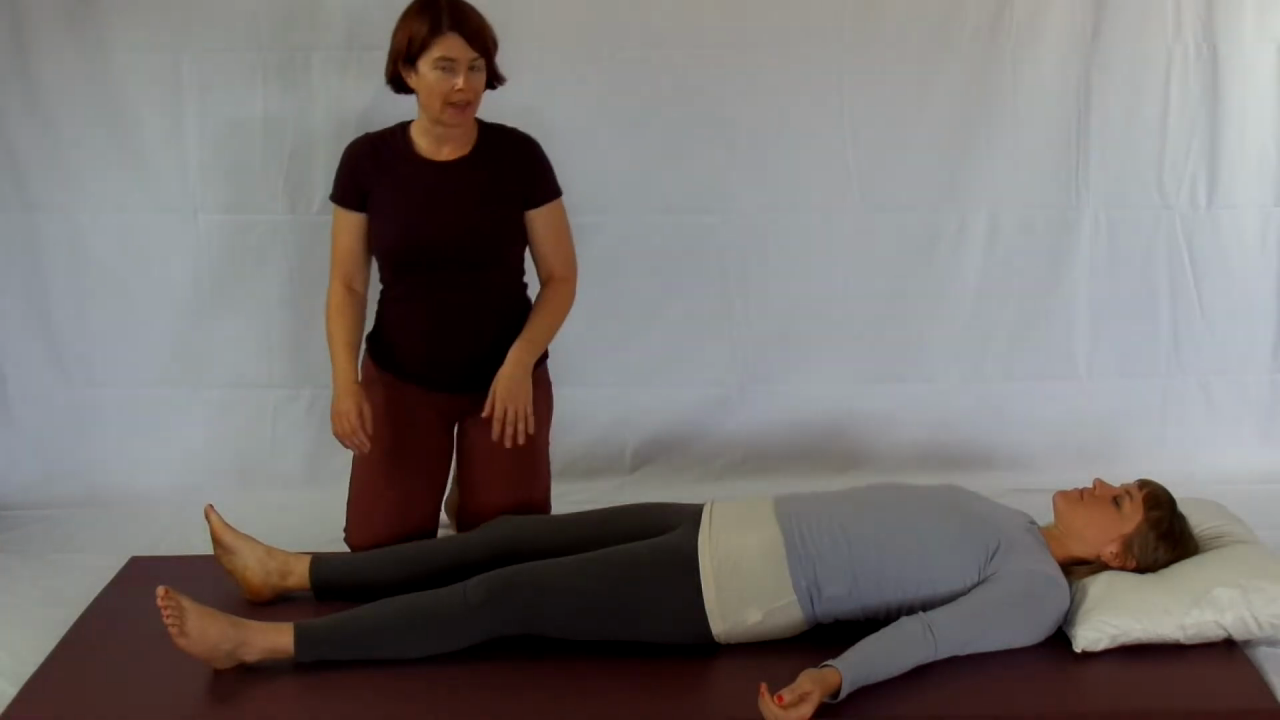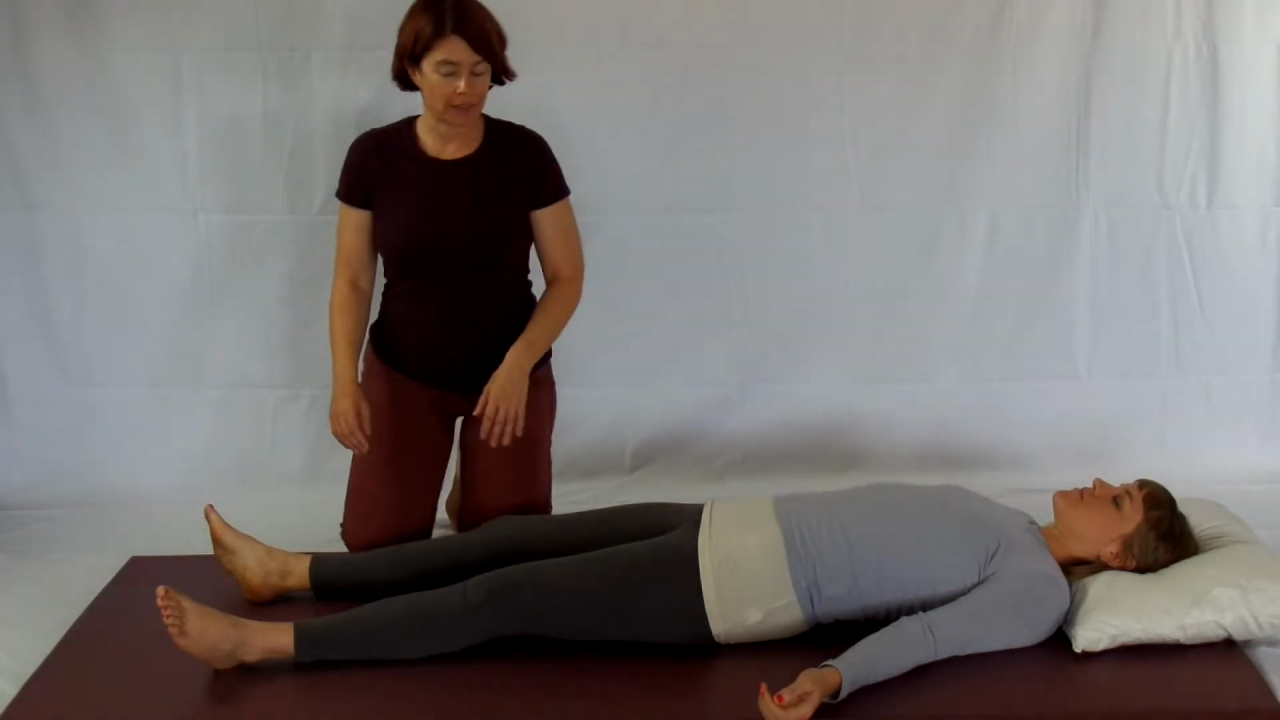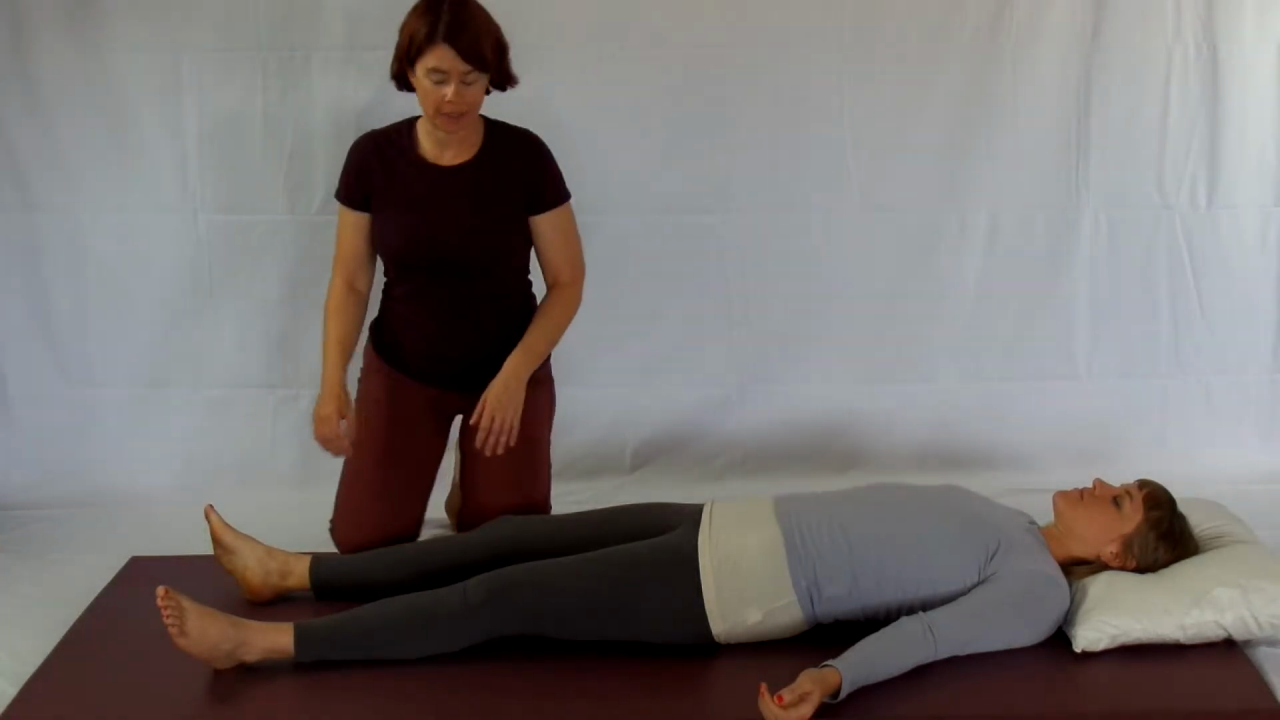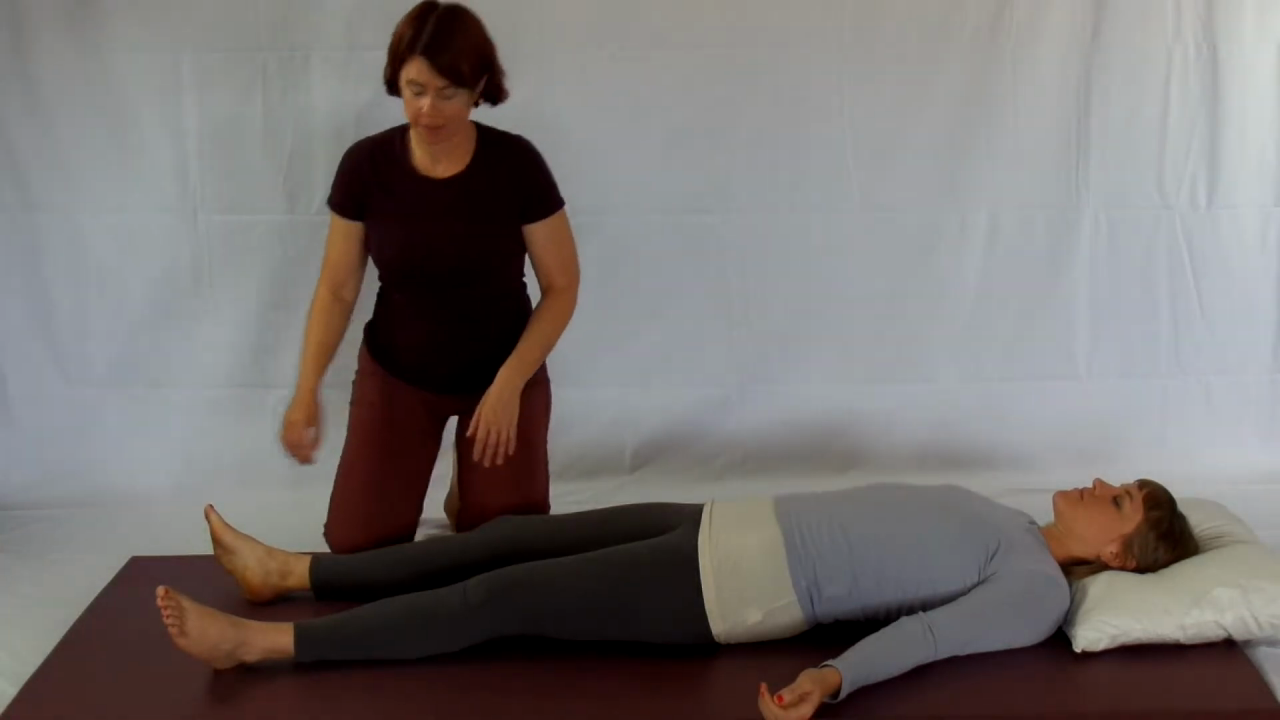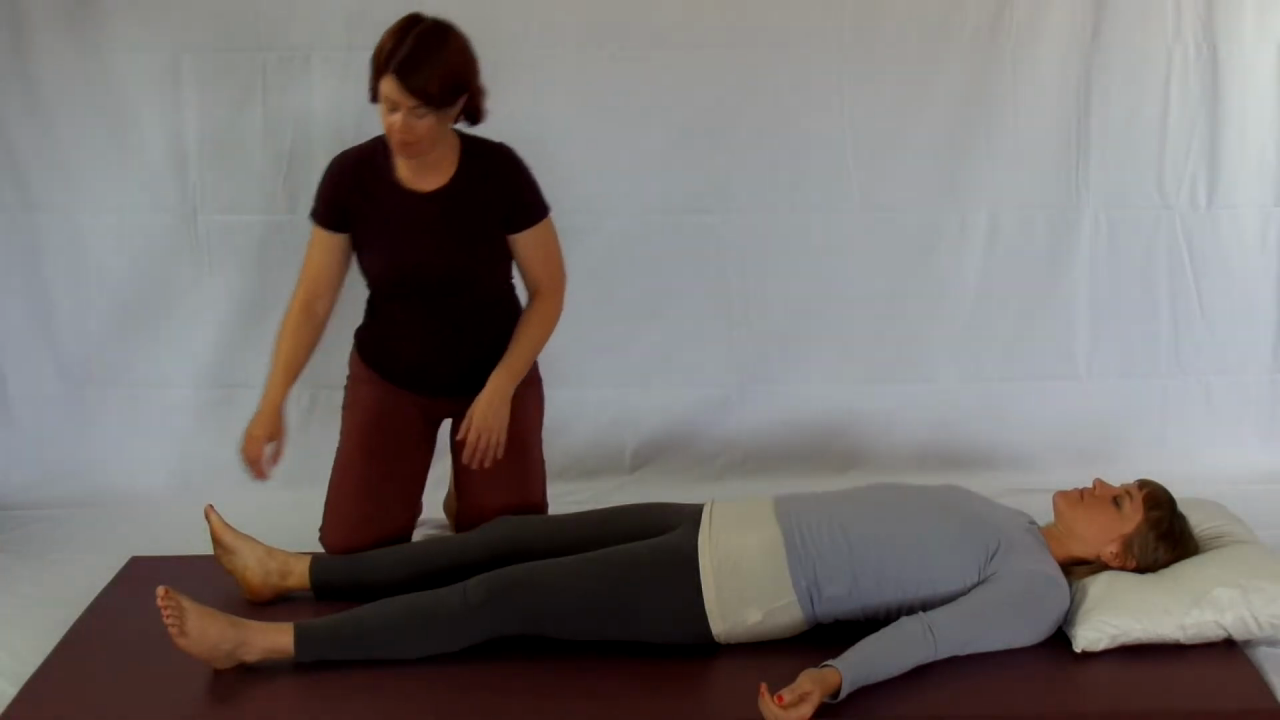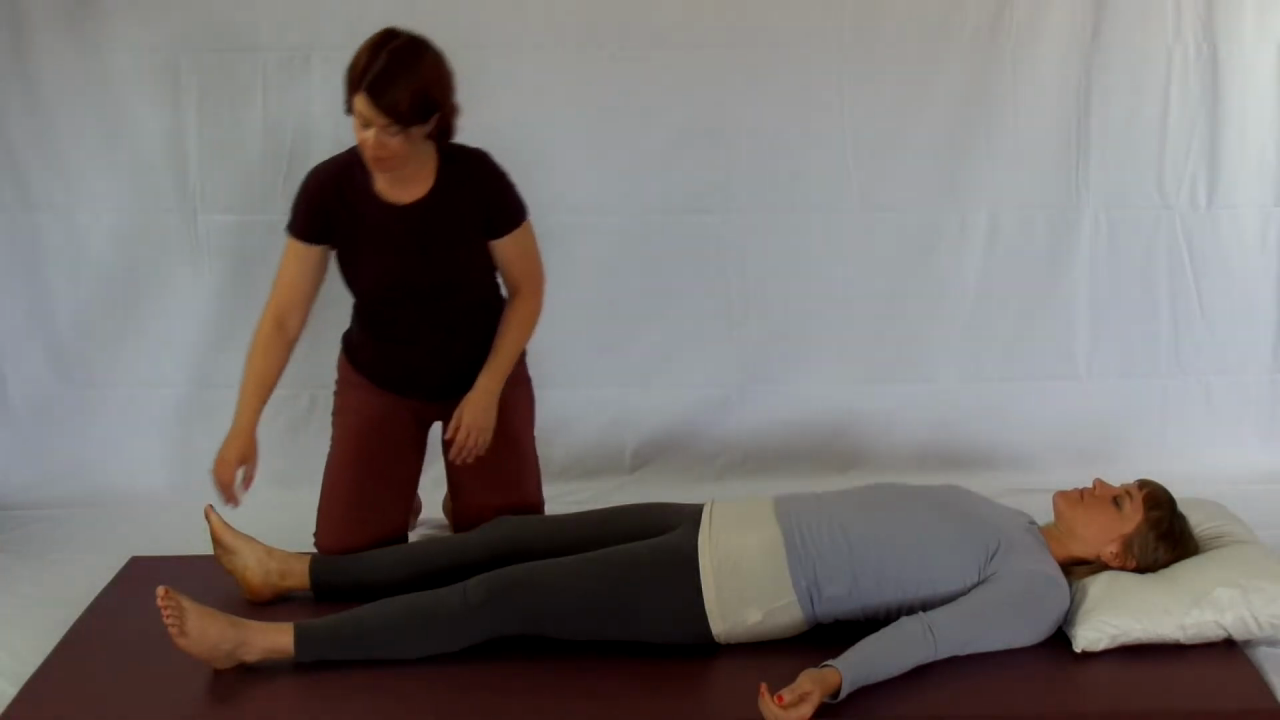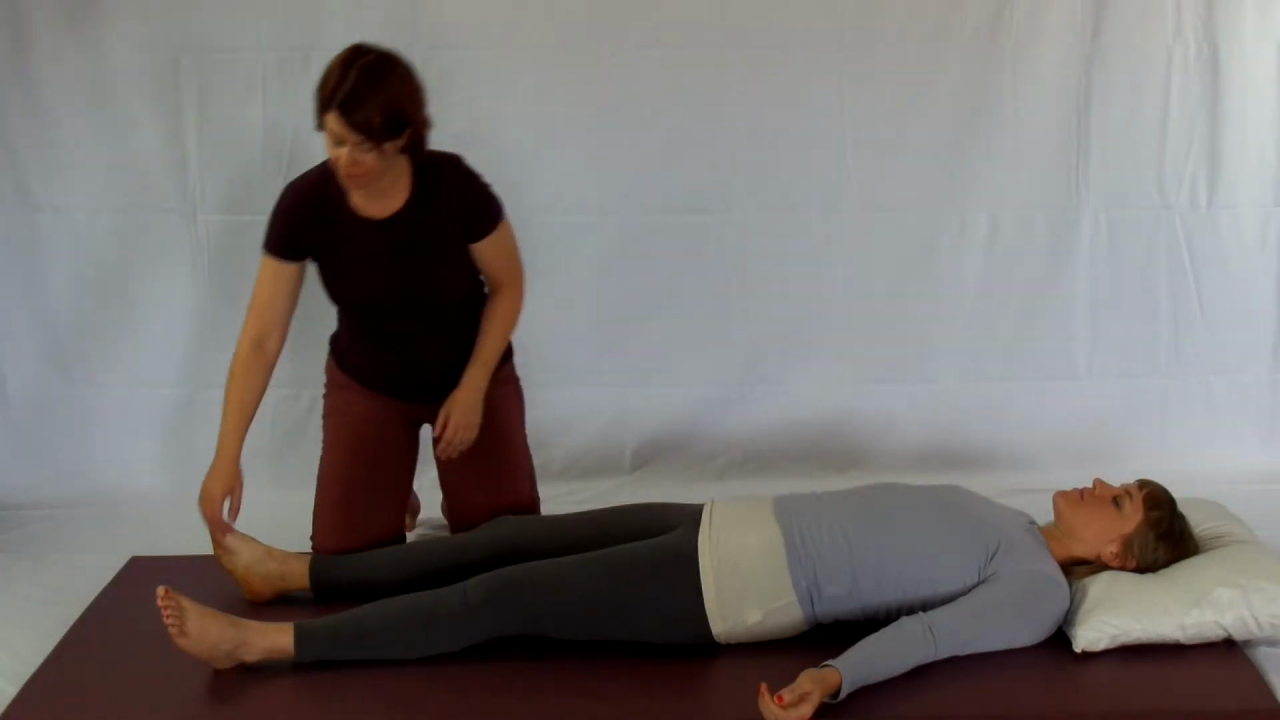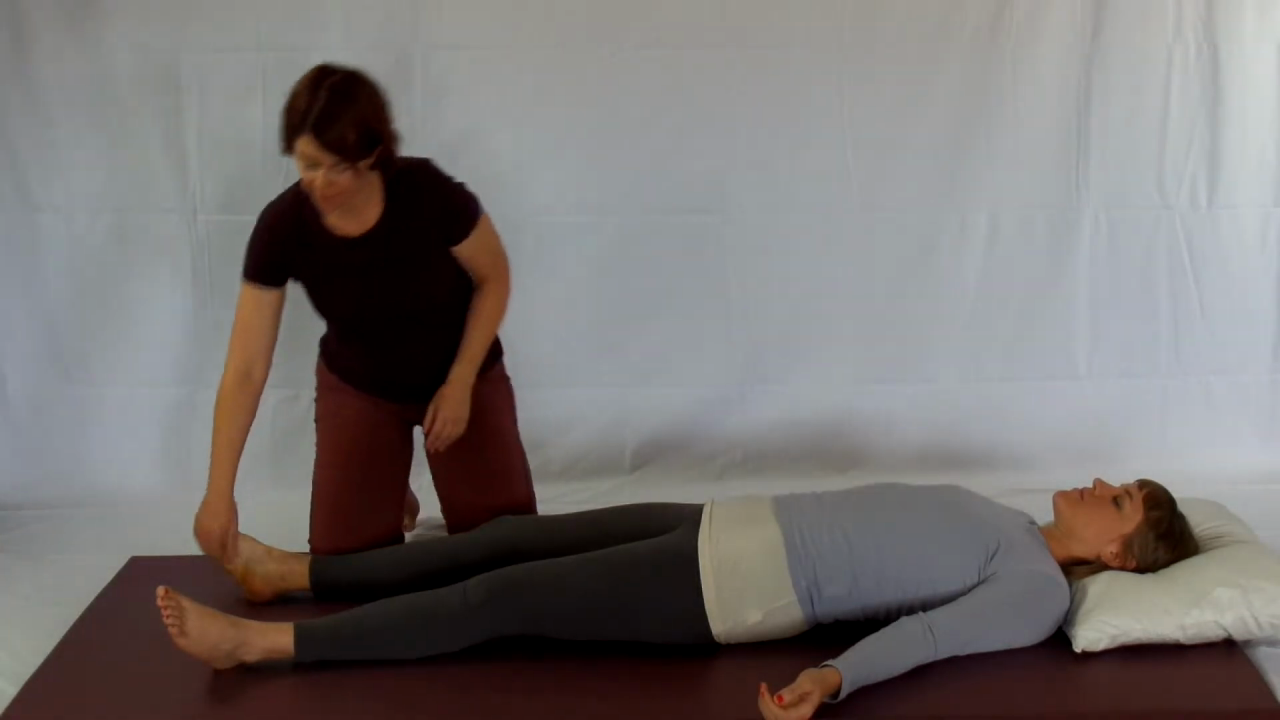
dt=0.1s
person 1, frame 1
left shoulder: (1038, 592)
right shoulder: (1013, 529)
left elbow: (929, 632)
left hip: (740, 591)
right hip: (732, 527)
left knee: (503, 600)
right knee: (511, 539)
right ankle: (287, 571)
person 1, frame 2
left shoulder: (1038, 594)
right shoulder: (1010, 528)
left elbow: (928, 631)
left hip: (738, 589)
right hip: (732, 527)
left knee: (501, 600)
right knee: (508, 538)
right ankle: (286, 569)
person 1, frame 3
left shoulder: (1037, 593)
right shoulder: (1010, 529)
left elbow: (928, 631)
left hip: (740, 590)
right hip: (732, 526)
left knee: (501, 599)
right knee: (508, 539)
right ankle: (287, 569)
person 1, frame 4
left shoulder: (1038, 592)
right shoulder: (1009, 530)
left elbow: (927, 630)
left hip: (735, 588)
right hip: (731, 527)
left knee: (501, 600)
right knee: (508, 538)
right ankle: (286, 570)
person 1, frame 5
left shoulder: (1038, 592)
right shoulder: (1009, 530)
left elbow: (928, 630)
left hip: (737, 590)
right hip: (733, 526)
left knee: (502, 599)
right knee: (508, 538)
right ankle: (286, 569)
person 1, frame 6
left shoulder: (1039, 594)
right shoulder: (1013, 528)
left elbow: (929, 633)
left hip: (738, 591)
right hip: (732, 529)
left knee: (502, 601)
right knee: (509, 538)
right ankle: (290, 571)
person 1, frame 7
left shoulder: (1038, 594)
right shoulder: (1011, 529)
left elbow: (928, 633)
left hip: (737, 591)
right hip: (732, 528)
left knee: (501, 601)
right knee: (509, 539)
right ankle: (288, 570)
person 1, frame 8
left shoulder: (1038, 594)
right shoulder: (1011, 529)
left elbow: (927, 633)
left hip: (737, 591)
right hip: (730, 530)
left knee: (502, 602)
right knee: (508, 539)
right ankle: (287, 569)
person 2, frame 1
left shoulder: (518, 156)
right shoulder: (368, 160)
left elbow: (560, 278)
right elbow: (347, 283)
left wrist: (520, 362)
right wrist: (345, 380)
left hip: (500, 377)
right hip: (399, 379)
right knee: (379, 542)
left ankle: (472, 482)
right ankle: (422, 477)
person 2, frame 2
left shoulder: (524, 155)
right shoulder: (372, 157)
left elbow: (567, 278)
right elbow: (352, 280)
left wrist: (516, 366)
right wrist: (345, 379)
left hip: (504, 370)
right hip: (402, 372)
right knee: (374, 538)
left ankle: (471, 487)
right ankle: (422, 473)
person 2, frame 3
left shoulder: (524, 158)
right shoulder: (373, 157)
left elbow: (567, 283)
right elbow: (349, 282)
left wrist: (514, 375)
right wrist: (332, 382)
left hip: (503, 373)
right hip: (401, 371)
right knee: (364, 539)
left ankle: (470, 485)
right ankle: (414, 472)
person 2, frame 4
left shoulder: (515, 165)
right shoulder: (365, 165)
left elbow: (562, 288)
right elbow: (337, 287)
left wrist: (508, 385)
right wrist: (306, 389)
left hip: (500, 372)
right hip: (396, 373)
right knee: (358, 542)
left ankle: (470, 492)
right ankle: (409, 477)
person 2, frame 5
left shoulder: (499, 174)
right shoulder: (350, 177)
left elbow: (548, 292)
right elbow: (312, 301)
left wrist: (499, 390)
right wrist: (272, 403)
left hip: (489, 374)
right hip: (387, 377)
right knee: (352, 546)
left ankle: (465, 489)
right ankle: (404, 495)
person 2, frame 6
left shoulder: (478, 179)
right shoulder: (327, 189)
left elbow: (527, 290)
right elbow: (284, 316)
left wrist: (487, 391)
right wrist: (244, 428)
left hip: (482, 374)
right hip: (378, 383)
right knee: (348, 548)
left ankle: (461, 497)
right ankle: (398, 493)
person 2, frame 7
left shoulder: (453, 187)
right shoulder: (304, 204)
left elbow: (507, 286)
right elbow: (261, 338)
left wrist: (471, 390)
right wrist: (226, 455)
left hip: (468, 374)
right hip: (364, 385)
right knee: (344, 551)
left ankle: (457, 494)
right ankle: (393, 493)
person 2, frame 8
left shoulder: (429, 193)
right shoulder: (281, 228)
left elbow: (493, 278)
right elbow: (246, 367)
left wrist: (460, 385)
right wrist: (219, 490)
left hip: (461, 374)
right hip: (358, 389)
right knee: (343, 553)
right ankle: (392, 494)
